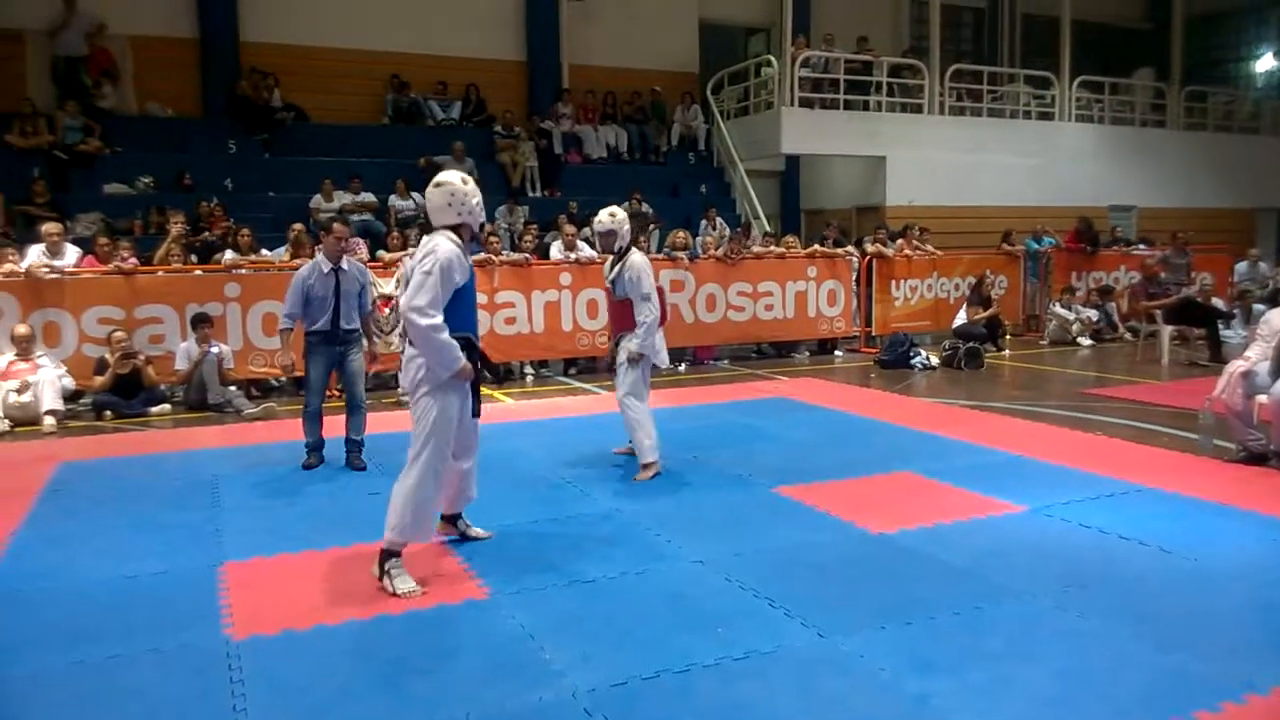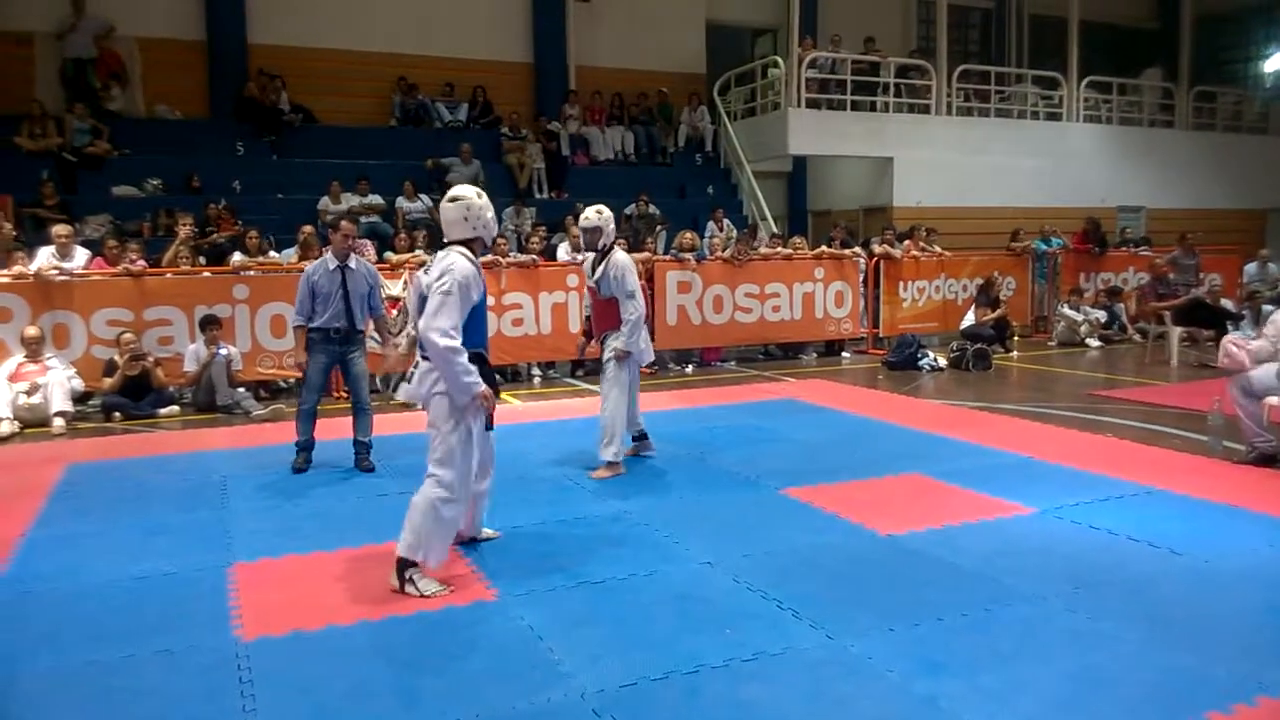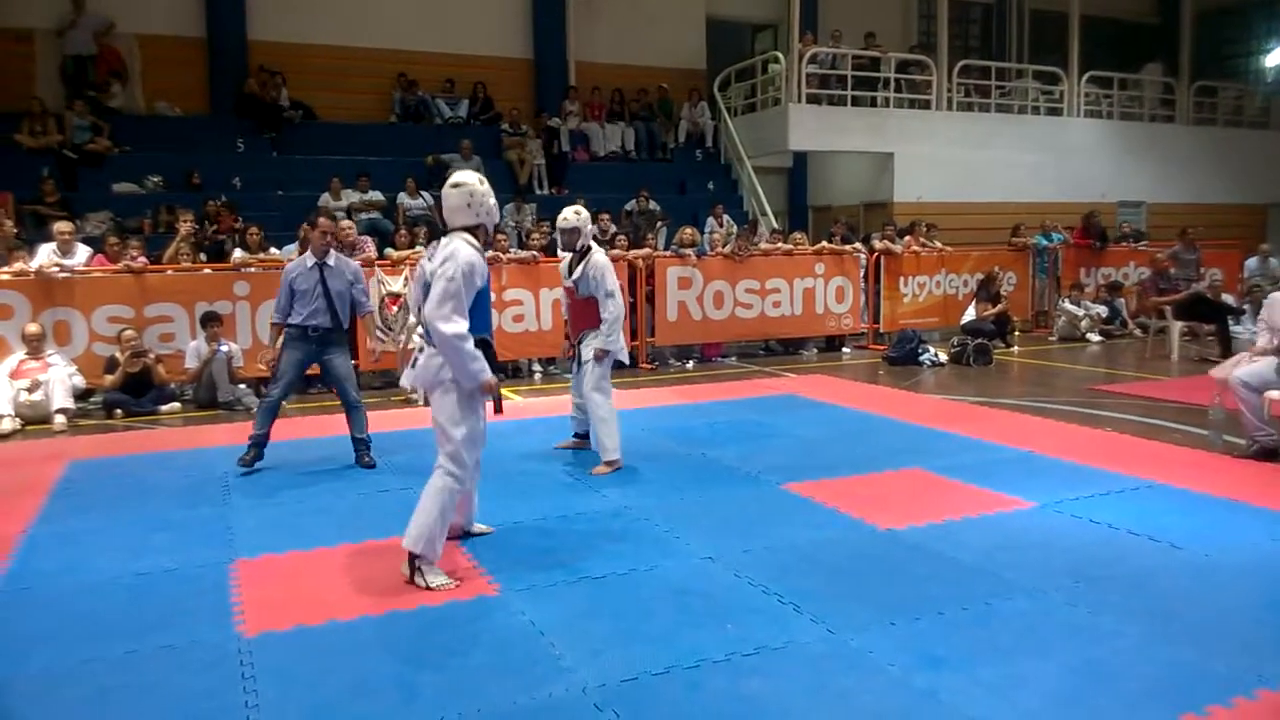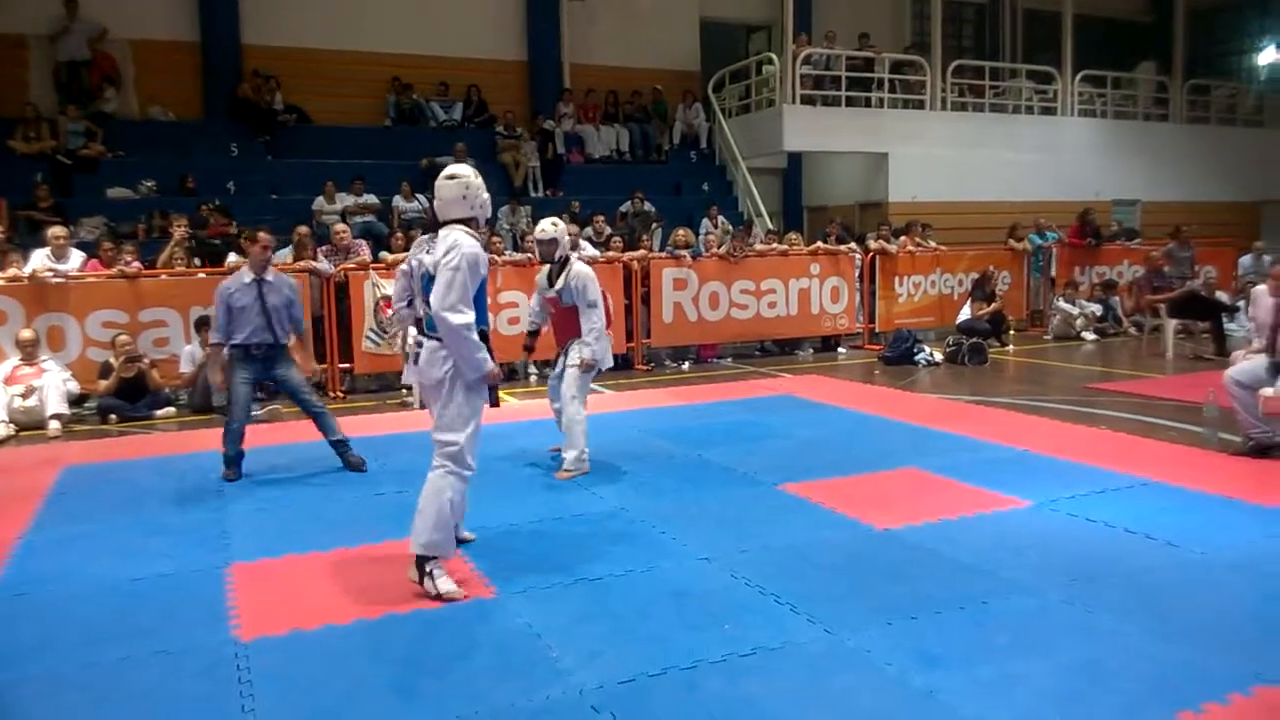
dt=0.3s
person 1, frame 1
left shoulder: (449, 249)
right shoulder: (444, 252)
right elbow: (417, 313)
left wrist: (460, 358)
right wrist: (453, 362)
left hip: (450, 367)
right hip: (438, 372)
left knee: (463, 446)
right knee: (427, 459)
left ankle: (451, 517)
right ankle: (390, 556)
person 1, frame 2
left shoulder: (451, 264)
right shoulder: (460, 270)
left elbow: (426, 322)
right elbow: (437, 335)
right wrist: (473, 386)
left hip: (458, 379)
right hip: (452, 385)
left knee: (479, 461)
right knee: (448, 475)
left ankle: (465, 526)
right ankle: (408, 564)
person 1, frame 3
left shoulder: (444, 250)
right shoulder: (465, 257)
left elbow: (423, 308)
right elbow: (443, 323)
right wrist: (479, 373)
left hip: (444, 364)
right hip: (454, 369)
left knee: (469, 450)
right knee: (456, 459)
left ankle: (458, 520)
right ankle: (419, 556)
person 1, frame 4
left shoulder: (429, 245)
right shoulder: (466, 247)
left elbow: (404, 304)
right elbow: (450, 313)
right wrist: (482, 364)
left hip: (434, 356)
right hip: (456, 361)
left knee: (453, 447)
right knee: (454, 456)
left ankle: (447, 524)
right ankle: (427, 558)
person 2, frame 1
left shoulder: (636, 264)
right shoulder: (613, 263)
left elbow: (650, 310)
left wrist: (638, 347)
right wrist: (616, 341)
left hip: (637, 341)
right hip: (626, 339)
left knee: (629, 397)
right knee: (633, 395)
left ankle: (650, 459)
right ankle: (639, 444)
person 2, frame 2
left shoulder: (620, 262)
right shoulder: (592, 263)
left elbow: (635, 307)
left wrist: (626, 344)
right wrist: (587, 334)
left hip: (622, 339)
right hip: (609, 338)
left knee: (612, 398)
right knee: (624, 394)
left ankle: (612, 461)
right ankle: (640, 440)
person 2, frame 3
left shoulder: (598, 263)
right shoulder: (567, 264)
left elbow: (613, 307)
left wrist: (605, 343)
right wrist: (570, 337)
left hip: (599, 337)
right hip: (582, 337)
left knee: (595, 392)
right knee: (579, 389)
left ankle: (611, 456)
right ankle: (582, 436)
person 2, frame 4
left shoulder: (580, 273)
right shoulder: (544, 276)
left elbow: (594, 316)
right elbow: (538, 312)
left wrist: (590, 354)
right wrist: (528, 346)
left hip: (586, 344)
right hip: (568, 344)
left knee: (571, 396)
right knee: (556, 392)
left ankle: (576, 461)
right ankle: (571, 441)
person 3, frame 1
left shoulder: (359, 272)
right shoulder: (305, 275)
left elbow: (365, 310)
right elbow: (289, 316)
left wrist: (371, 342)
right wrist: (287, 353)
left hip: (351, 341)
right hip: (319, 342)
left knee: (357, 399)
right knee: (313, 402)
left ankle: (354, 451)
right ankle: (314, 451)
person 3, frame 2
left shoulder: (368, 272)
right shoulder: (313, 272)
left elbow: (377, 312)
right elbow: (301, 315)
left wrist: (387, 345)
right wrist: (300, 350)
left hip: (353, 341)
right hip: (321, 341)
left knee: (362, 400)
right knee: (309, 400)
left ankle: (362, 453)
right ankle: (304, 451)
person 3, frame 3
left shoulder: (350, 268)
right shoulder: (293, 270)
left elbow: (363, 306)
right elbow: (281, 311)
left wrist: (370, 338)
right wrist: (273, 346)
left hip: (333, 340)
right hip: (297, 339)
left knee: (351, 398)
right knee: (274, 395)
left ankle: (363, 450)
right ankle: (255, 448)
person 3, frame 4
left shoulder: (286, 285)
right shoulder: (229, 287)
left elbow: (299, 326)
right elbow: (218, 333)
left wrist: (307, 359)
right wrist: (215, 370)
left hip: (278, 356)
right hip: (243, 359)
left knee: (312, 403)
right knee: (237, 419)
left ankle: (345, 451)
right ankle: (232, 463)
